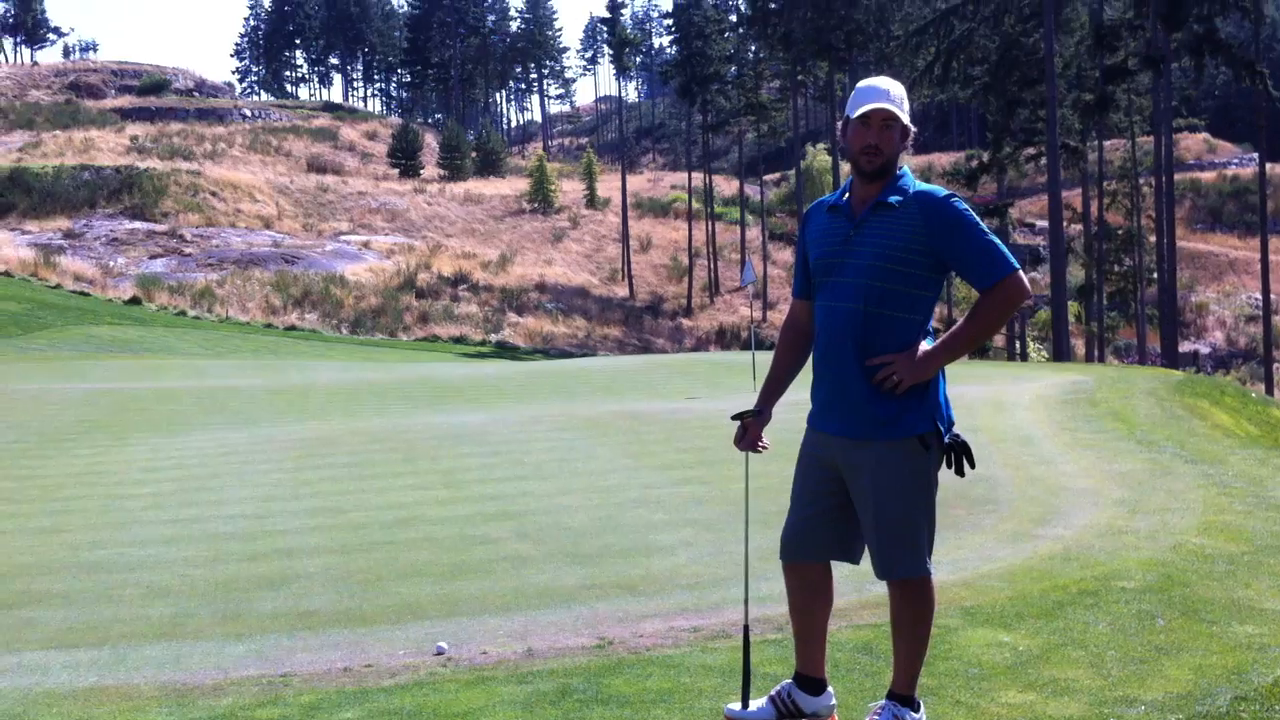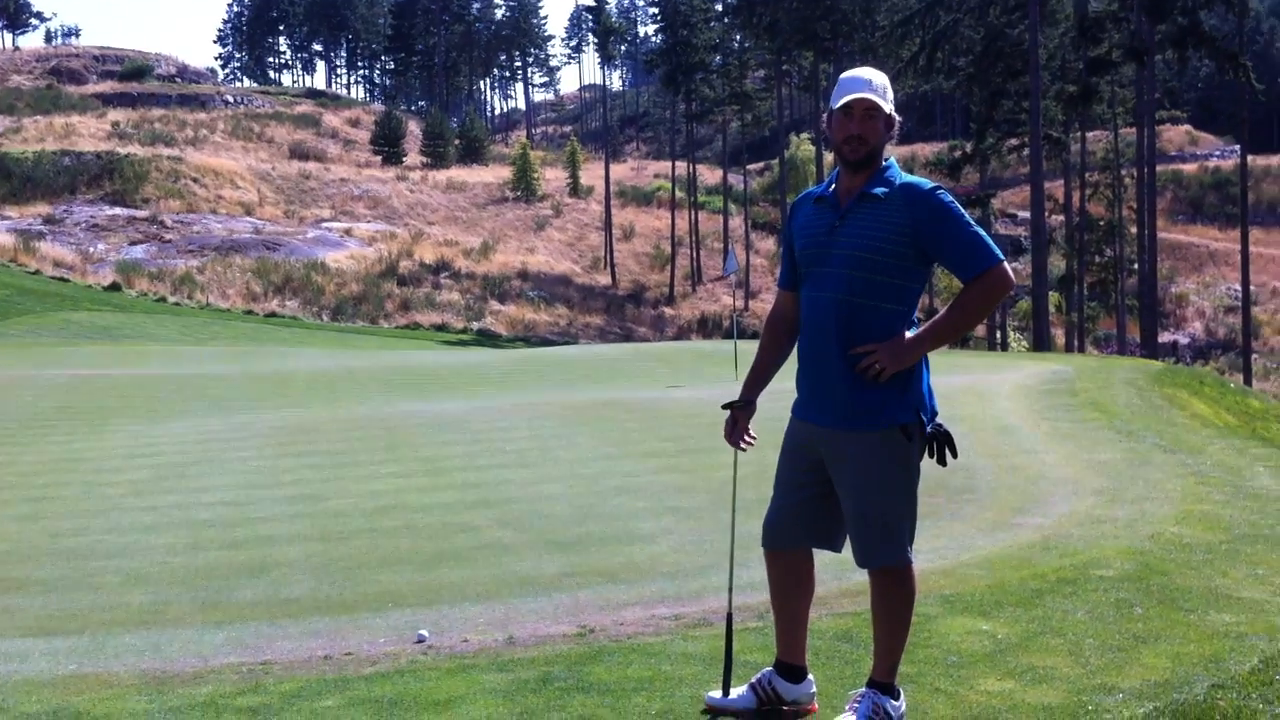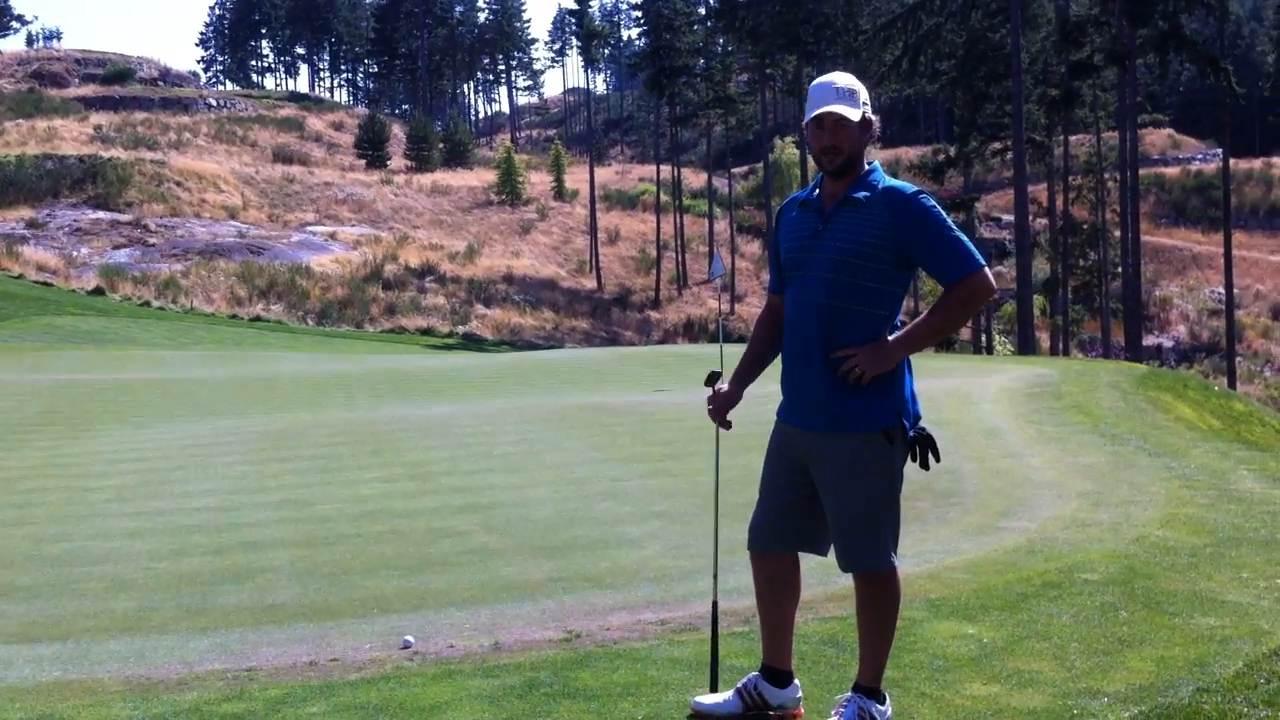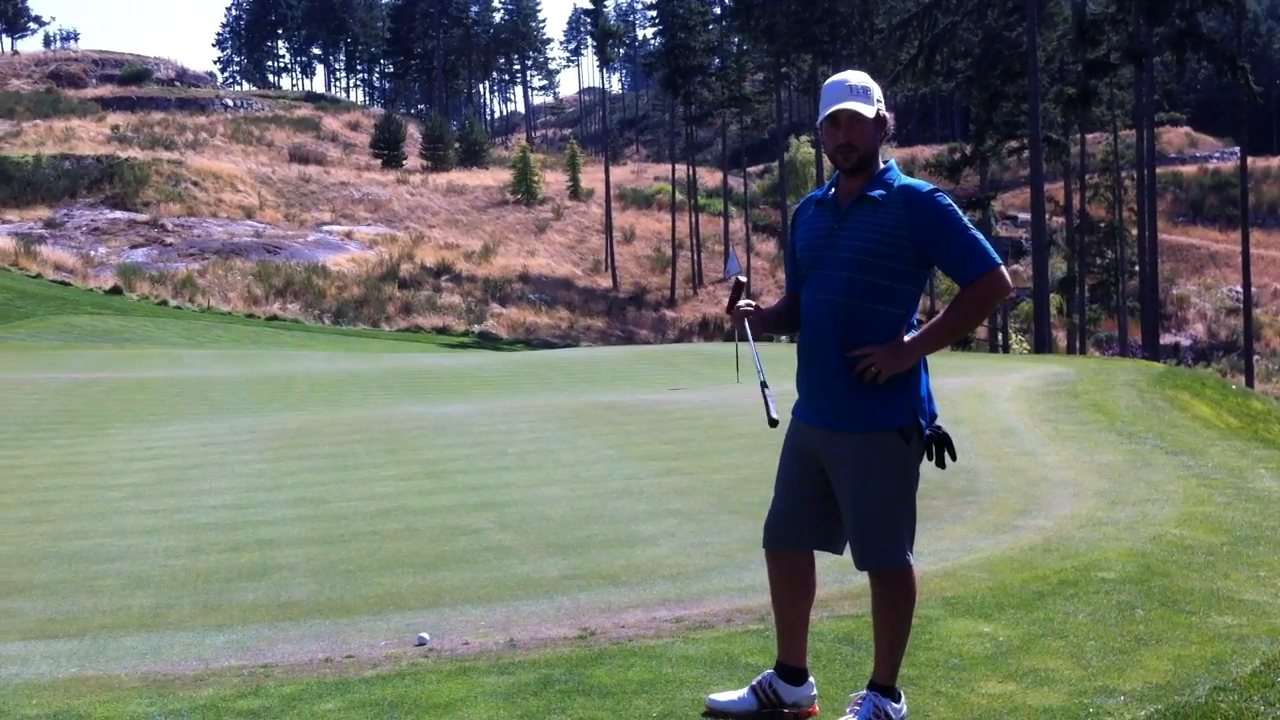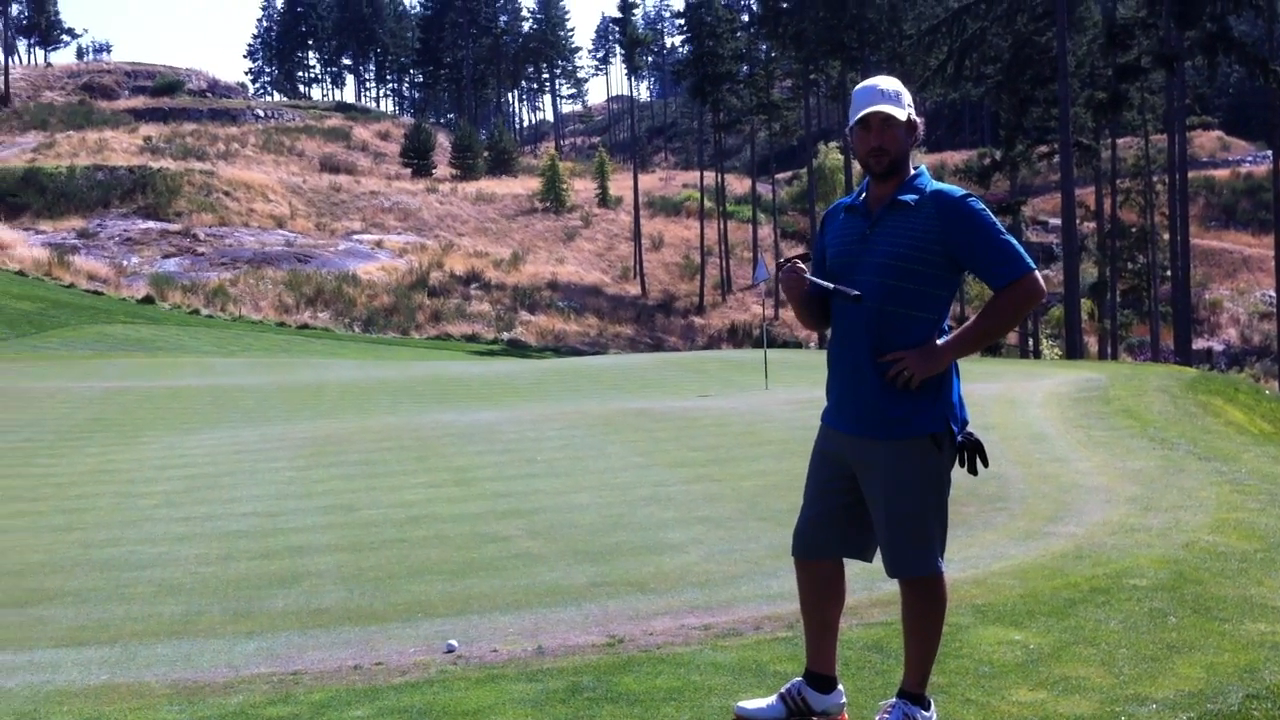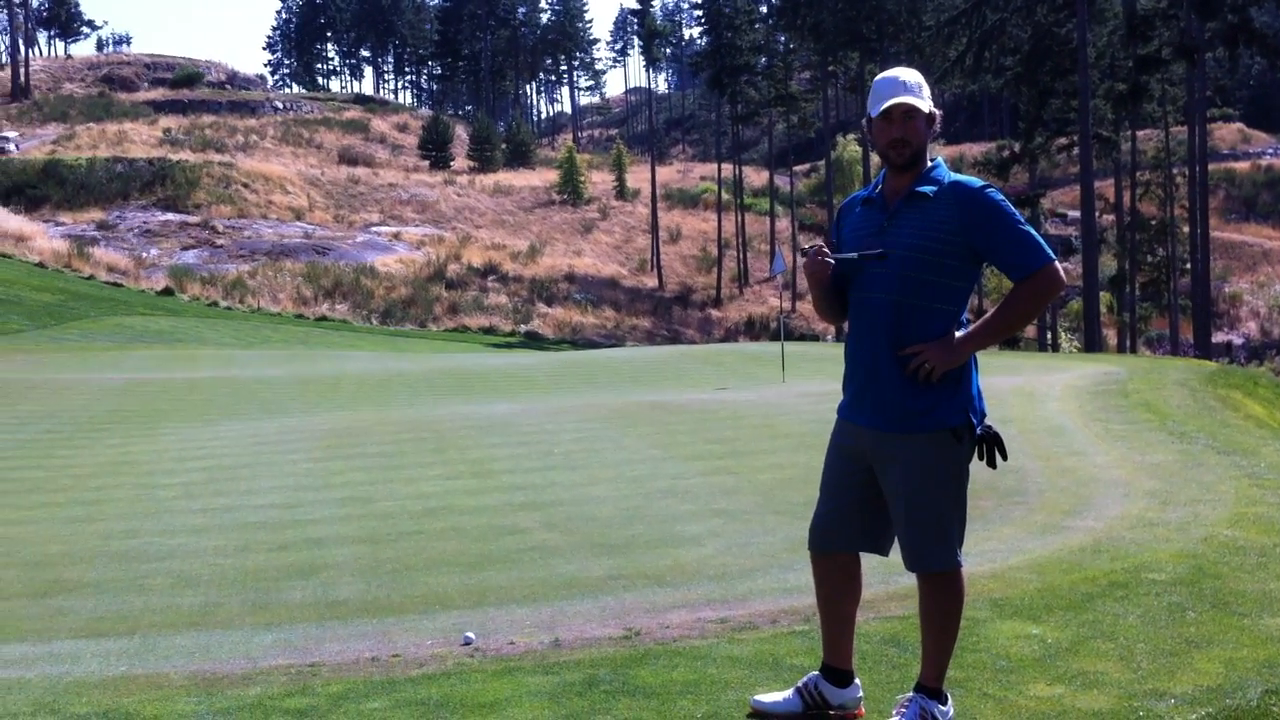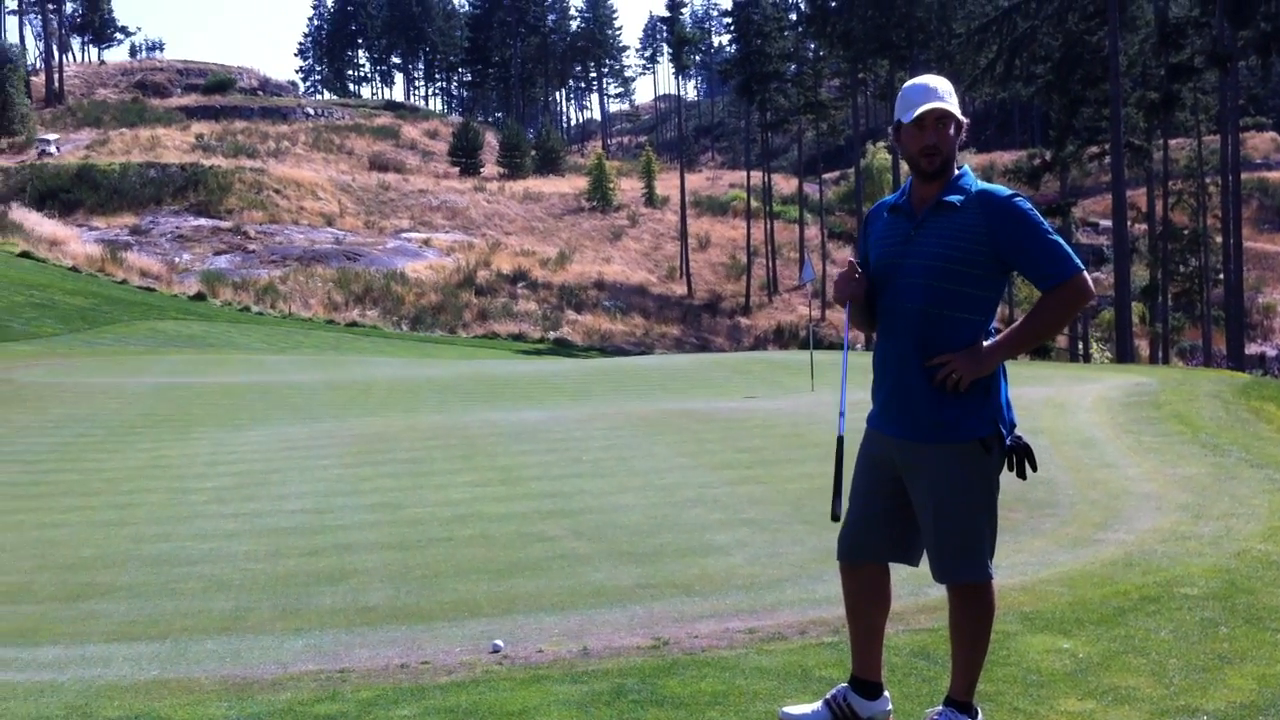
dt=0.4s
person 1, frame 1
left shoulder: (934, 210)
right shoulder: (818, 217)
left elbow: (1011, 289)
left wrist: (934, 356)
right wrist: (764, 405)
left hip: (899, 428)
right hip: (826, 425)
left knee: (904, 567)
right knee: (802, 553)
person 1, frame 2
left shoulder: (919, 201)
right shoulder: (805, 207)
left elbow: (995, 278)
left wrist: (917, 344)
right wrist: (748, 395)
left hip: (882, 417)
right hip: (811, 415)
left knee: (886, 557)
right knee: (783, 540)
person 1, frame 3
left shoulder: (901, 205)
right shoulder: (792, 212)
left elbow: (975, 285)
left wrist: (896, 347)
right wrist: (738, 383)
left hip: (866, 421)
right hip: (795, 417)
left knee: (869, 560)
right knee: (769, 544)
person 1, frame 4
left shoulder: (917, 204)
right shoulder: (808, 211)
left elbow: (992, 283)
left wrist: (913, 347)
right wrist: (763, 317)
left hip: (882, 419)
right hip: (811, 415)
left knee: (886, 558)
right knee: (785, 542)
person 1, frame 5
left shoulder: (949, 209)
right shoulder: (836, 217)
left elbow: (1026, 287)
left wrist: (946, 350)
right wrist: (797, 293)
left hip: (913, 426)
right hip: (841, 422)
left knee: (916, 565)
right knee: (814, 550)
person 1, frame 6
left shoulder: (969, 200)
right shoulder: (853, 209)
left elbow: (1046, 278)
left wrist: (967, 342)
right wrist: (819, 281)
left hip: (932, 419)
right hip: (858, 415)
left knee: (935, 560)
right knee: (830, 544)
person 1, frame 7
left shoulder: (996, 209)
right shoulder: (879, 217)
left elbow: (1075, 289)
left wrist: (994, 351)
right wrist: (851, 296)
left hip: (961, 430)
right hip: (886, 425)
left knee: (965, 572)
right knee: (859, 554)
